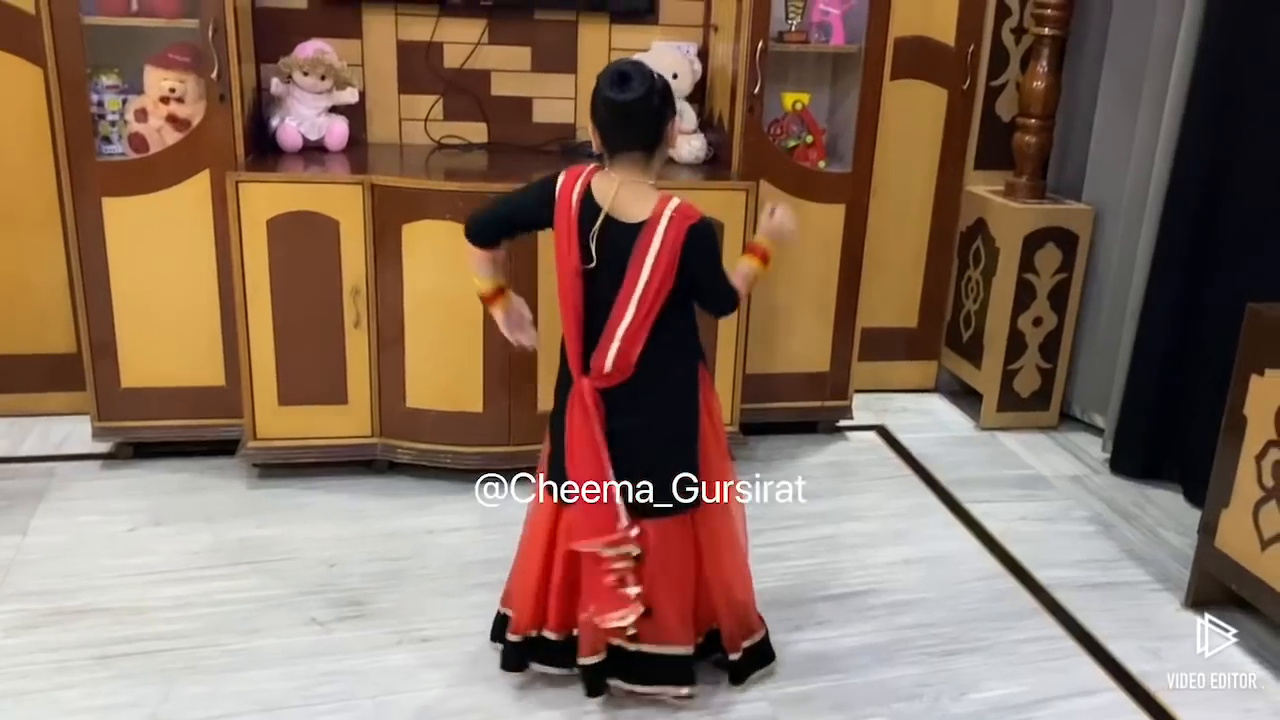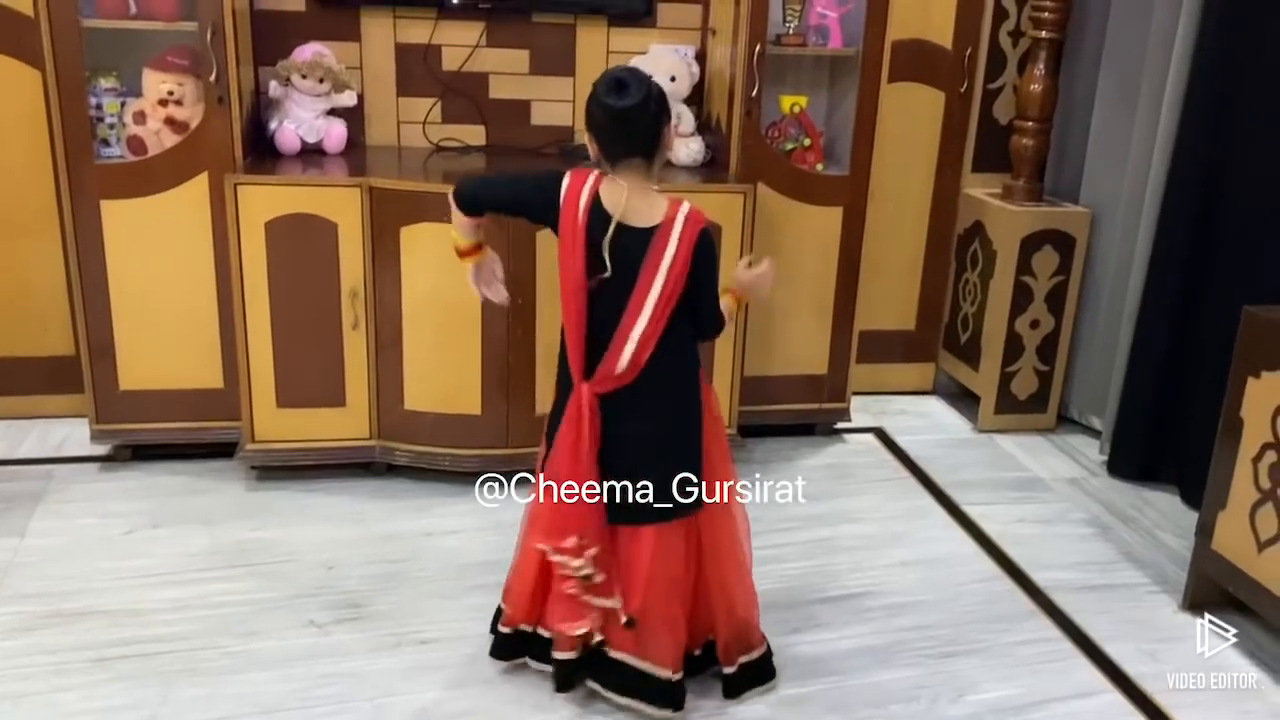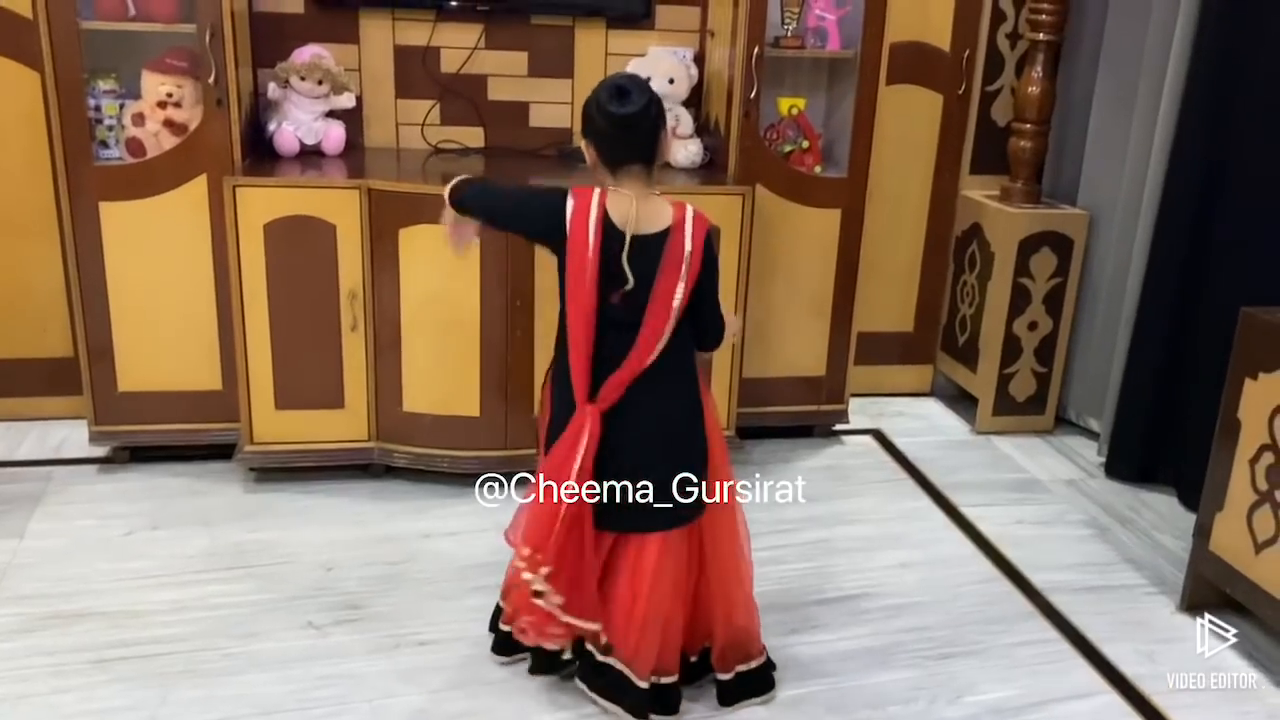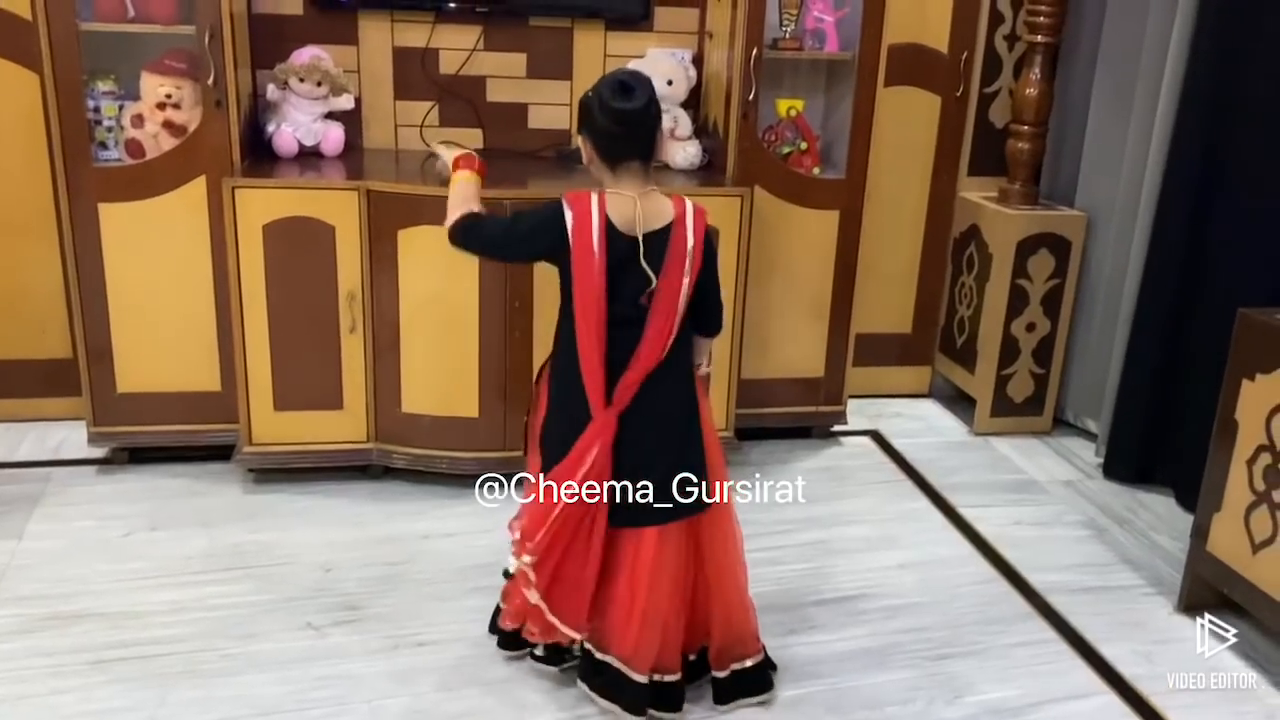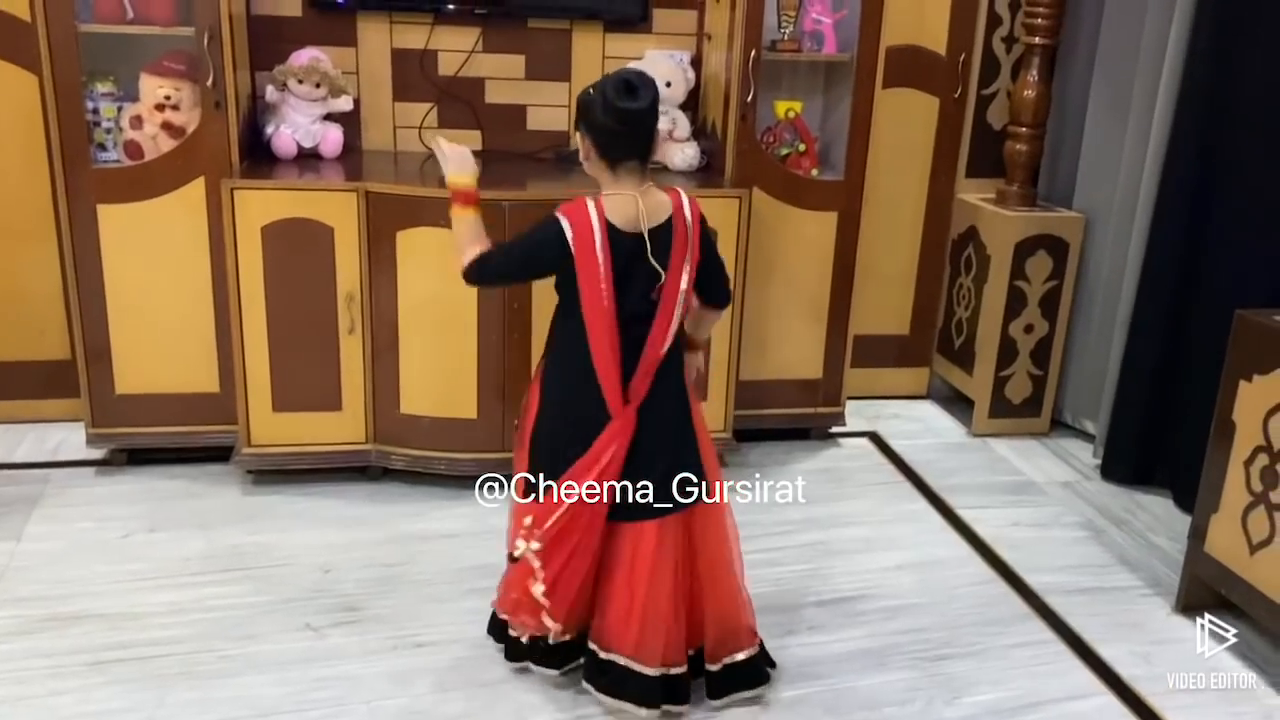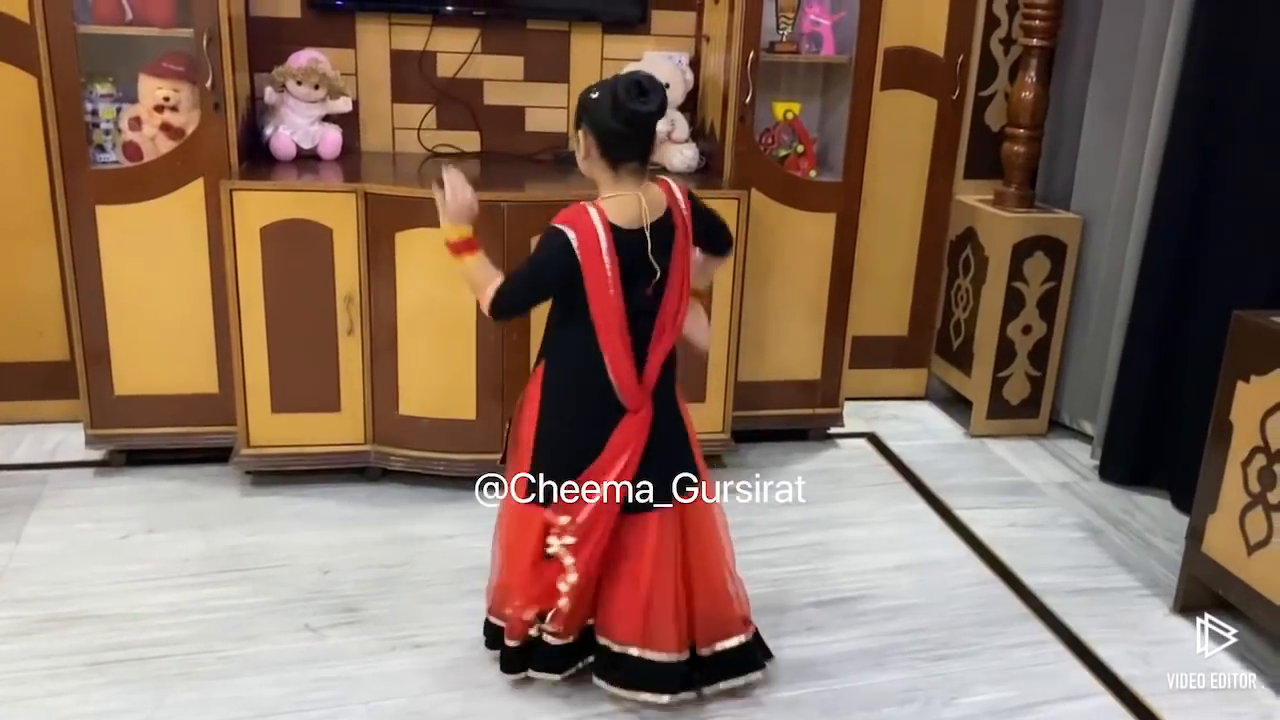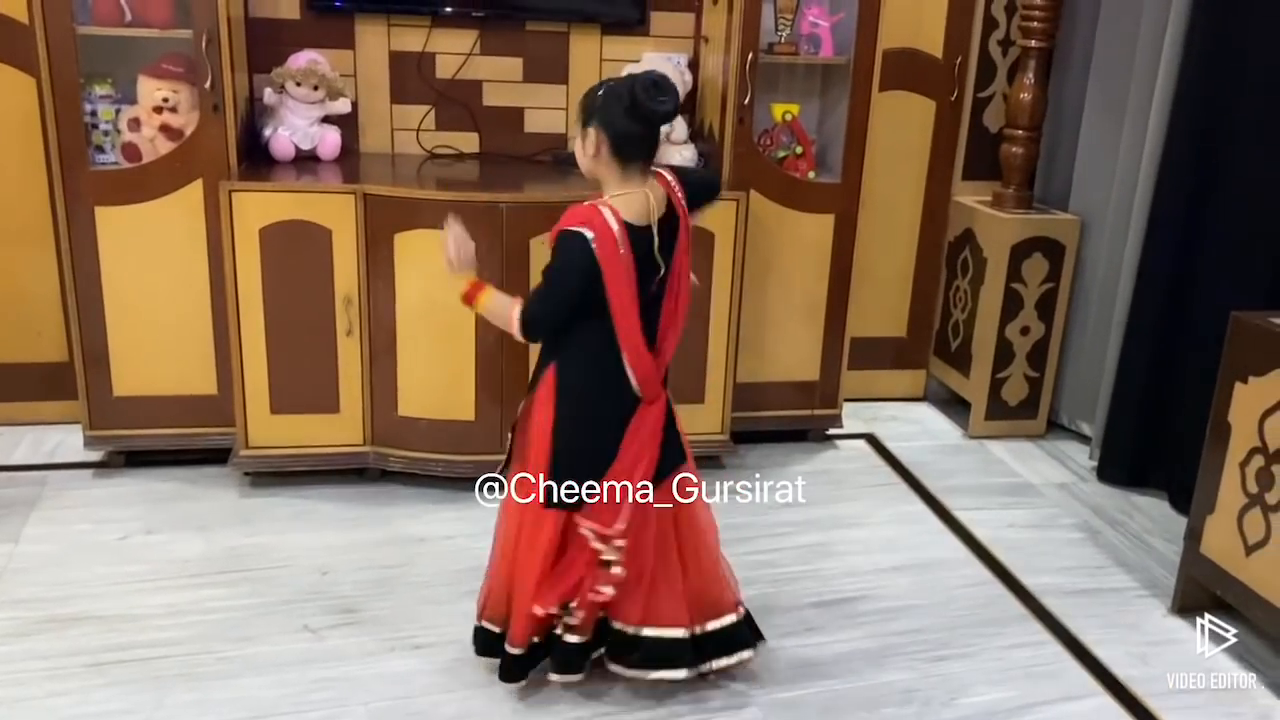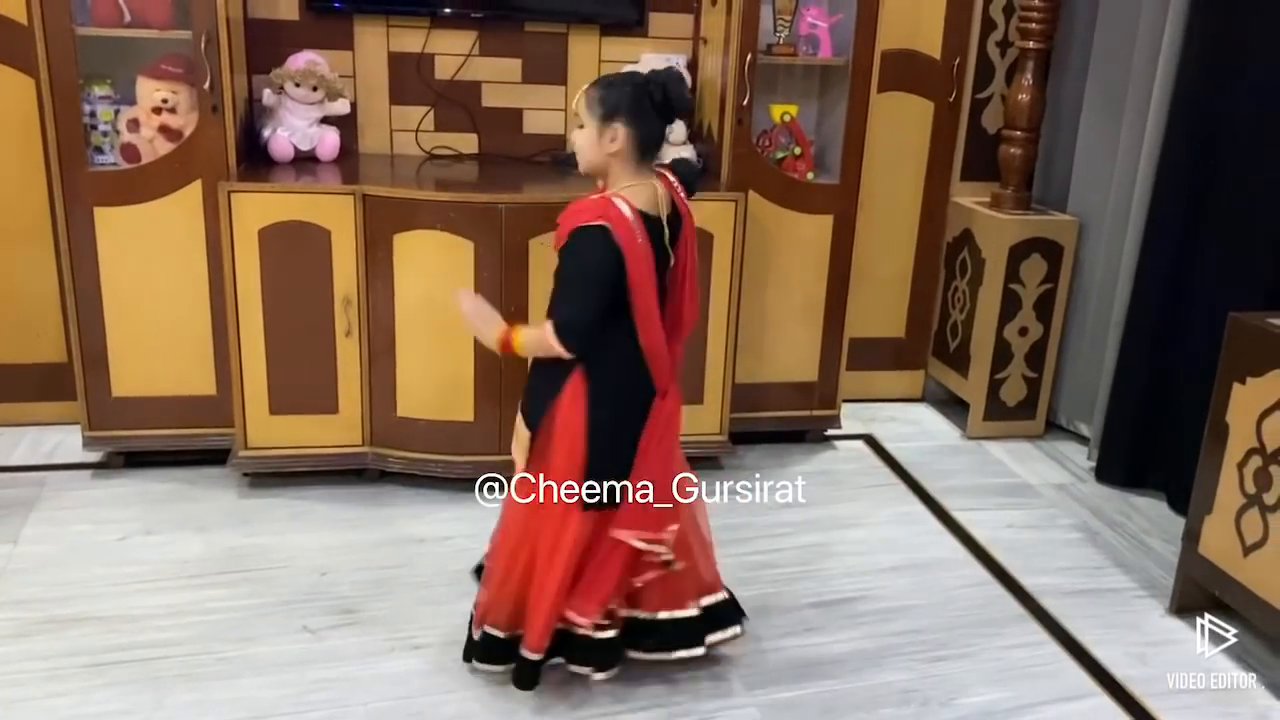
dt=0.1s
person 1, frame 1
left shoulder: (568, 192)
right shoulder: (685, 224)
left elbow: (481, 231)
right elbow: (723, 300)
left wrist: (498, 298)
right wrist: (764, 245)
left hip: (589, 397)
right hip: (663, 404)
left knee: (579, 513)
right knee: (670, 517)
left ankle: (558, 631)
right ankle: (674, 636)
person 1, frame 2
left shoulder: (567, 196)
right shoulder: (690, 229)
left elbow: (468, 195)
right elbow: (707, 321)
left wrist: (476, 256)
right wrist: (744, 289)
left hip: (588, 402)
right hip: (665, 411)
left knee: (574, 516)
right knee: (666, 527)
left ankle: (558, 633)
right ankle: (663, 648)
person 1, frame 3
left shoulder: (570, 212)
right shoulder: (694, 230)
left elbow: (466, 198)
right elbow: (705, 333)
left wrist: (463, 214)
right wrist: (722, 332)
left hip: (585, 410)
right hip: (668, 417)
left knee: (574, 521)
right knee: (666, 532)
left ankle: (553, 631)
right ankle: (656, 655)
person 1, frame 4
left shoulder: (568, 220)
right shoulder: (692, 225)
left elbow: (466, 233)
right elbow: (707, 323)
left wrist: (463, 168)
right wrist: (700, 358)
left hip: (579, 409)
right hip: (663, 415)
left knee: (570, 522)
right knee: (663, 530)
left ankle: (553, 628)
right ankle: (653, 657)
person 1, frame 5
left shoulder: (571, 226)
right shoulder: (685, 215)
left elbow: (481, 270)
right elbow: (714, 296)
left wrist: (462, 188)
right wrist: (692, 344)
left hip: (577, 409)
right hip: (661, 407)
left knee: (567, 520)
right knee: (662, 526)
left ankle: (553, 633)
right ankle: (654, 651)
person 1, frame 6
left shoulder: (573, 235)
right shoulder: (678, 205)
left elbow: (502, 303)
right elbow: (717, 246)
left wrist: (460, 232)
left hip: (575, 409)
right hip: (648, 403)
left knee: (565, 519)
right knee: (652, 523)
left ankle: (552, 634)
right ankle: (659, 647)
person 1, frame 7
left shoulder: (583, 237)
right shoulder: (670, 193)
left elbow: (531, 325)
right elbow: (708, 186)
left wrist: (471, 282)
left hip: (580, 404)
right hip: (642, 401)
left knee: (560, 520)
right knee: (650, 509)
left ankle: (540, 632)
right ankle: (658, 625)
person 1, frame 8
left shoulder: (597, 230)
right shoulder: (669, 192)
left elbow: (566, 337)
left wrist: (498, 332)
left hip: (589, 399)
right hip: (641, 390)
left knee: (565, 521)
right knee: (641, 505)
left ankle: (541, 632)
right ankle: (653, 613)
